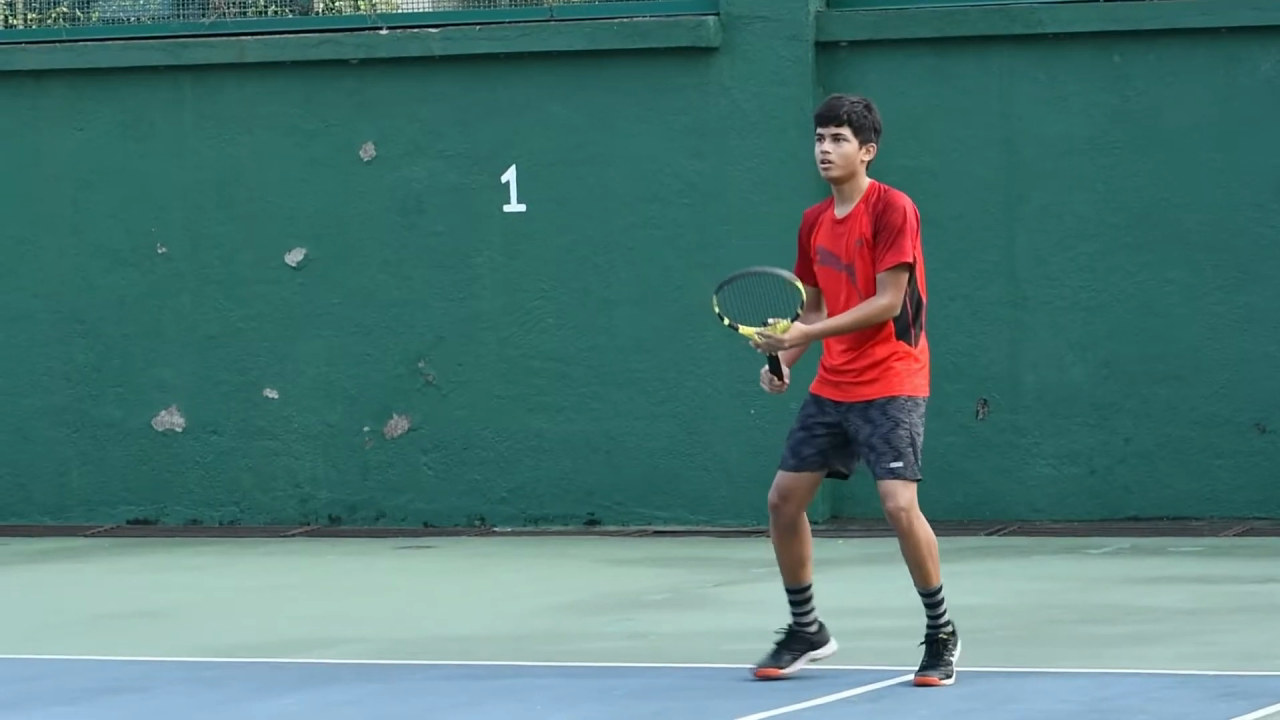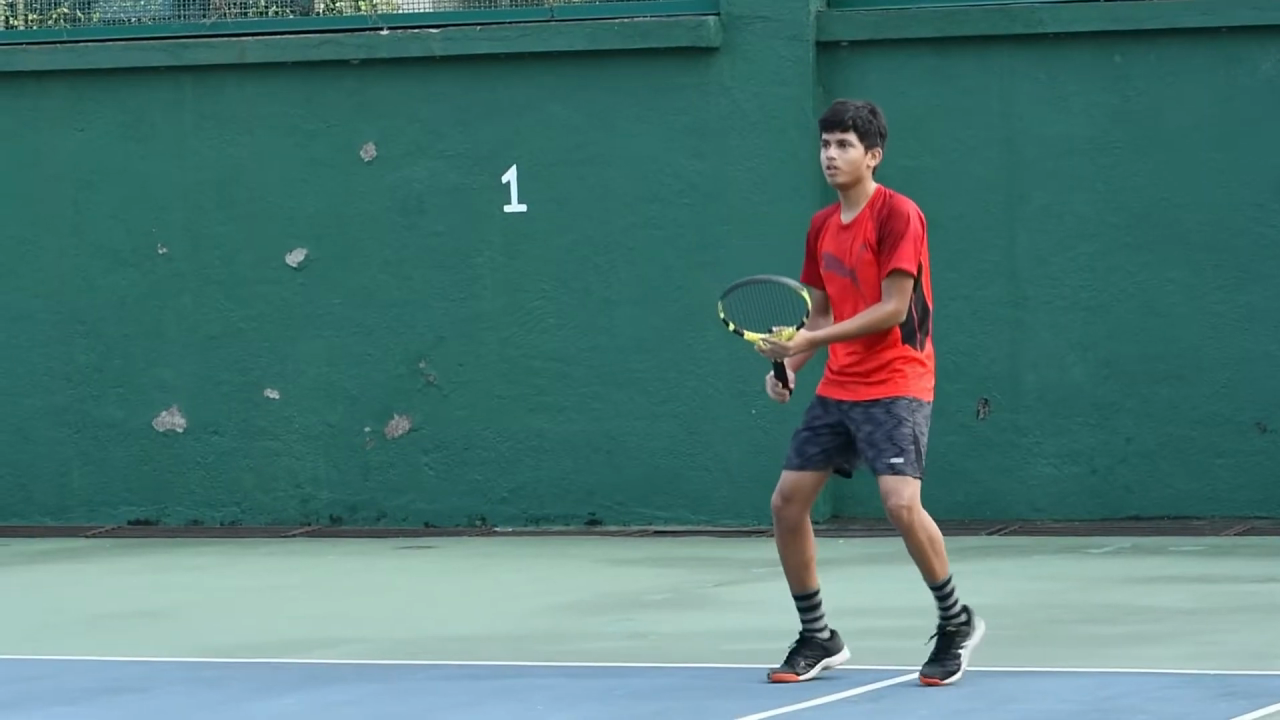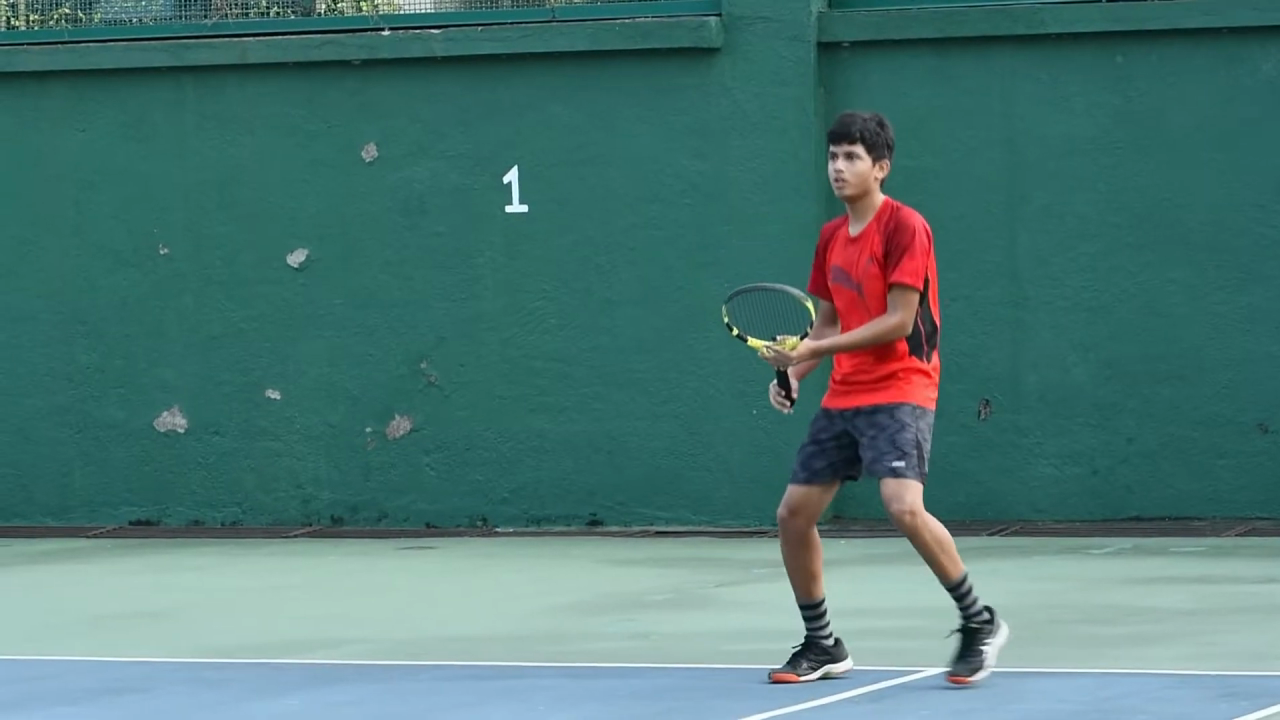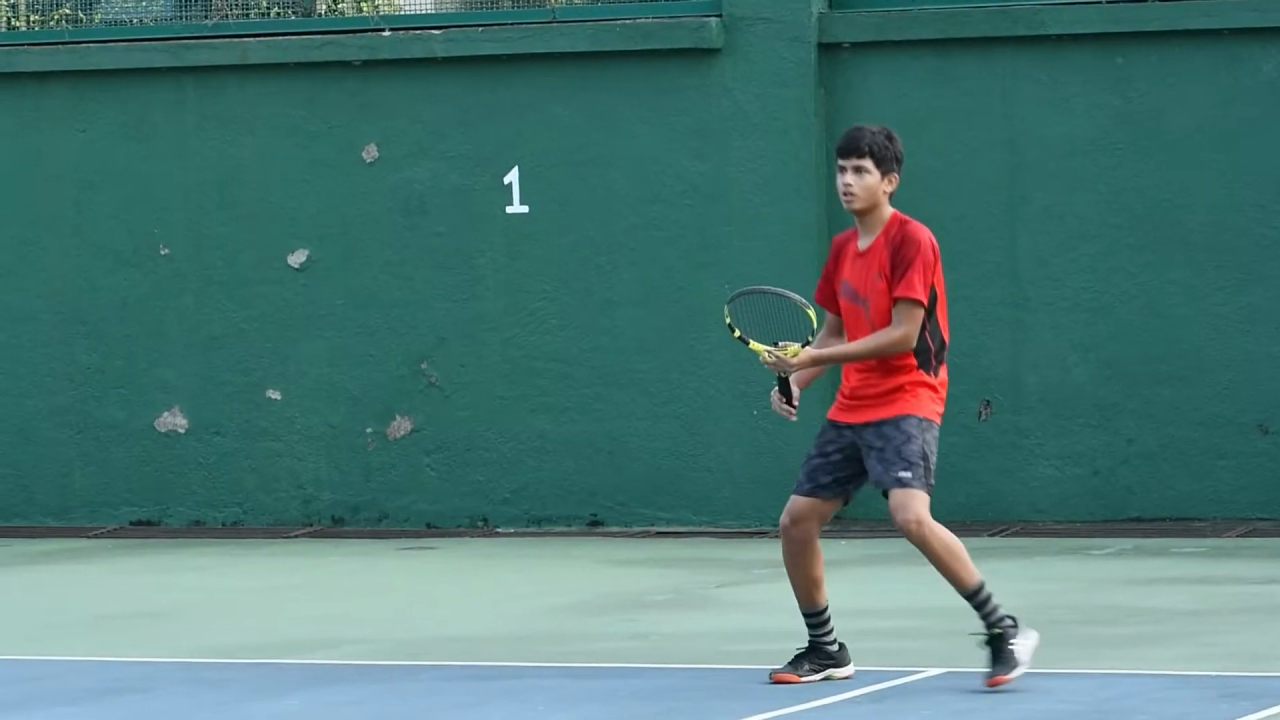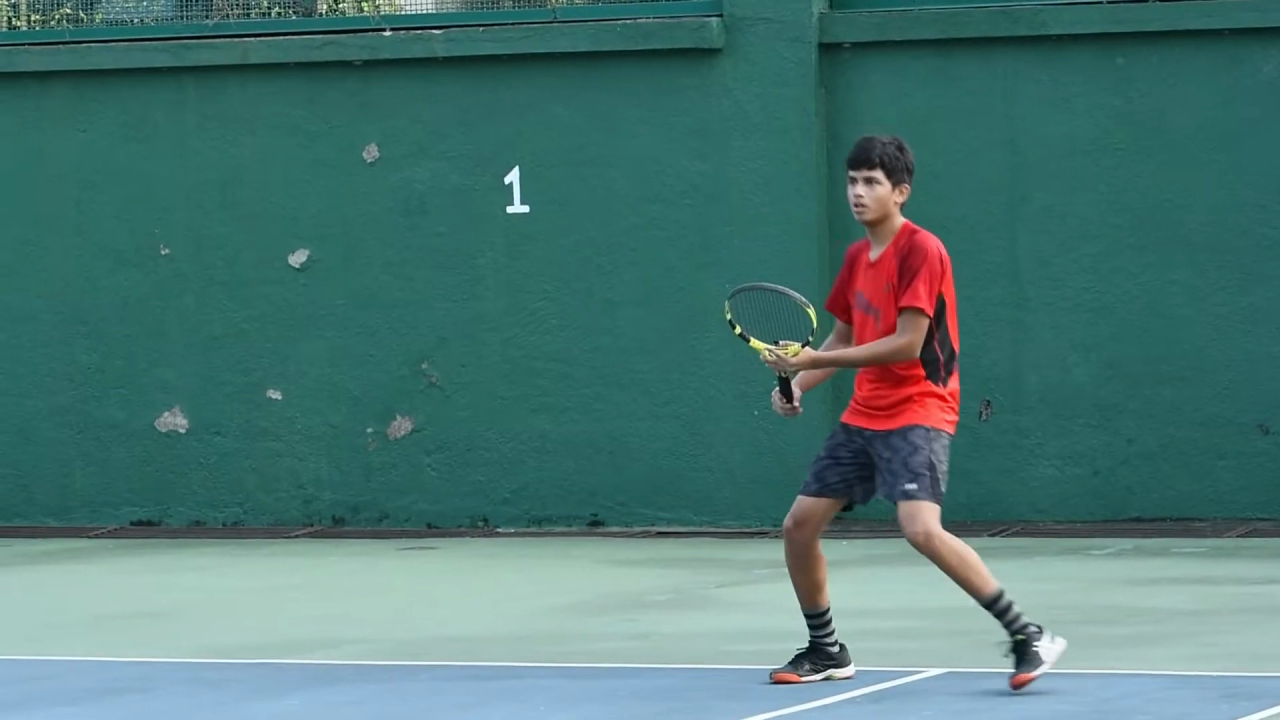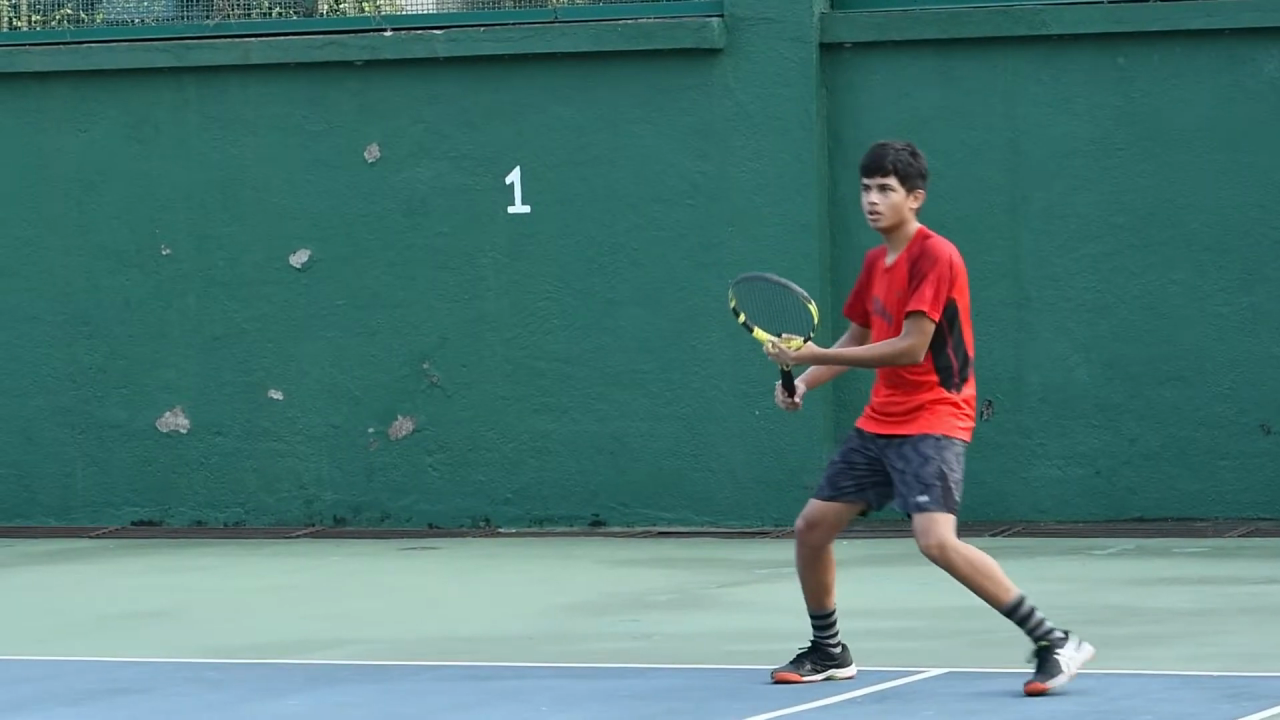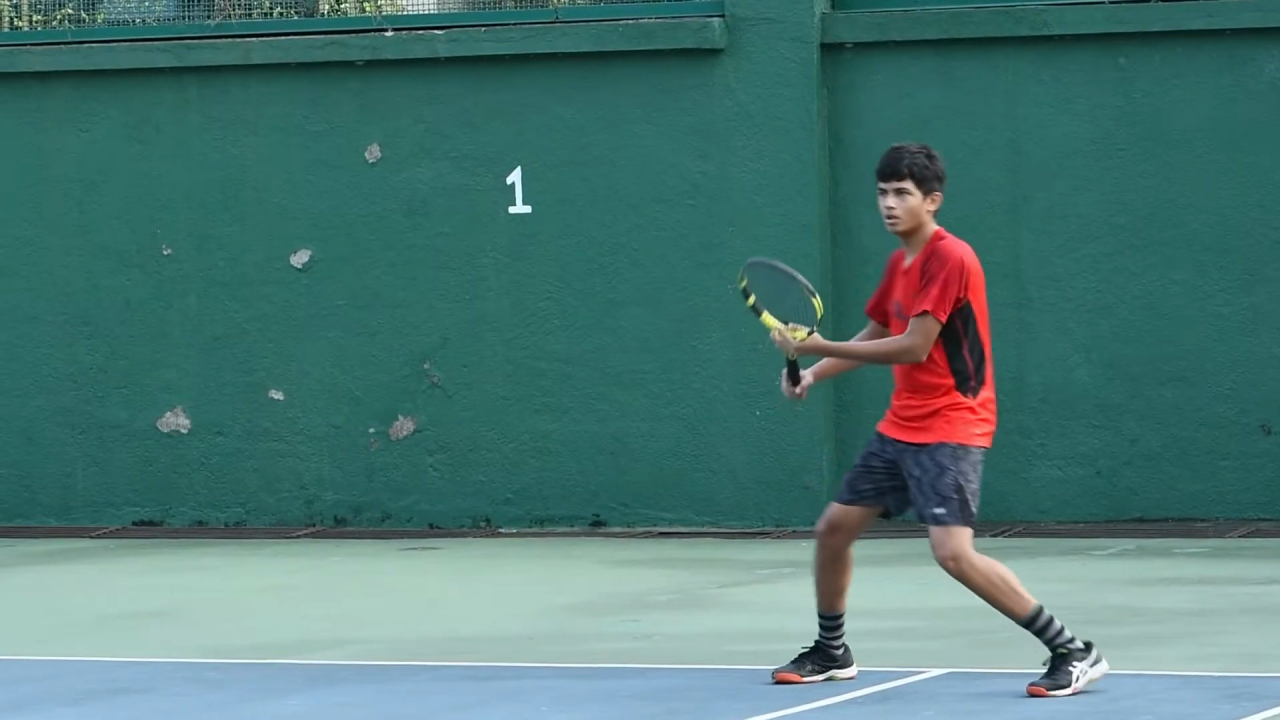
dt=0.1s
person 1, frame 1
left shoulder: (893, 207)
right shoulder: (813, 222)
left elbow: (889, 301)
left wrist: (809, 333)
right wrist: (785, 356)
left hip: (891, 384)
right hip: (832, 387)
left knee: (899, 506)
right knee: (783, 500)
left ankle: (941, 634)
right ankle: (806, 630)
person 1, frame 2
left shoulder: (899, 213)
right shoulder: (822, 225)
left elbow: (894, 307)
left wrist: (811, 338)
right wrist: (791, 362)
left hip: (897, 384)
right hip: (838, 387)
left knee: (900, 503)
right knee: (786, 503)
left ankle: (956, 622)
right ankle: (817, 638)
person 1, frame 3
left shoulder: (905, 226)
right shoulder: (831, 236)
left elbow: (900, 321)
left wrist: (814, 348)
right wrist: (795, 371)
left hip: (900, 392)
right hip: (842, 398)
left knee: (903, 506)
right knee: (793, 517)
left ankle: (979, 621)
right ankle: (822, 644)
person 1, frame 4
left shoulder: (913, 241)
right shoulder: (842, 247)
left elbow: (902, 337)
left wrist: (814, 357)
right wrist: (794, 381)
left hip: (907, 403)
right hip: (850, 411)
left knee: (912, 518)
right knee: (795, 526)
left ankle: (1005, 629)
right ankle: (824, 648)
person 1, frame 5
left shoulder: (922, 250)
right shoulder: (856, 257)
left elbow: (906, 345)
left wrist: (814, 357)
right wrist: (798, 381)
left hip: (919, 413)
right hip: (862, 417)
left knee: (922, 530)
right knee: (798, 526)
left ankle: (1029, 635)
right ankle: (825, 648)
person 1, frame 6
left shoulder: (935, 256)
right shoulder: (875, 261)
left elbow: (909, 349)
right elbow: (857, 337)
left wrist: (818, 355)
right wrist: (804, 380)
left hip: (935, 422)
right hip: (878, 423)
left knee: (937, 542)
right knee: (811, 527)
left ankle: (1056, 642)
right ankle: (827, 649)
person 1, frame 7
left shoulder: (949, 257)
right shoulder: (897, 263)
left elbow: (914, 347)
right elbow: (873, 335)
left wrist: (824, 346)
right wrist: (813, 372)
left hip: (953, 428)
right hip: (899, 428)
left knee: (953, 553)
right knee: (832, 529)
left ankle: (1074, 651)
right ankle: (830, 650)
